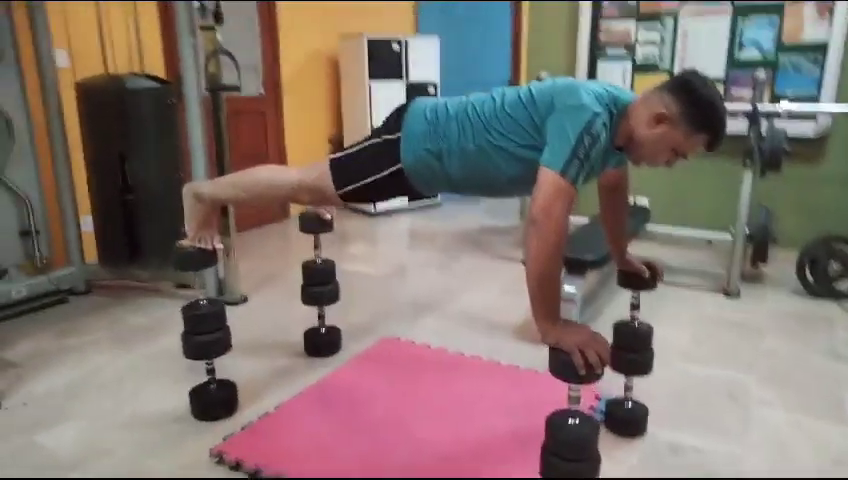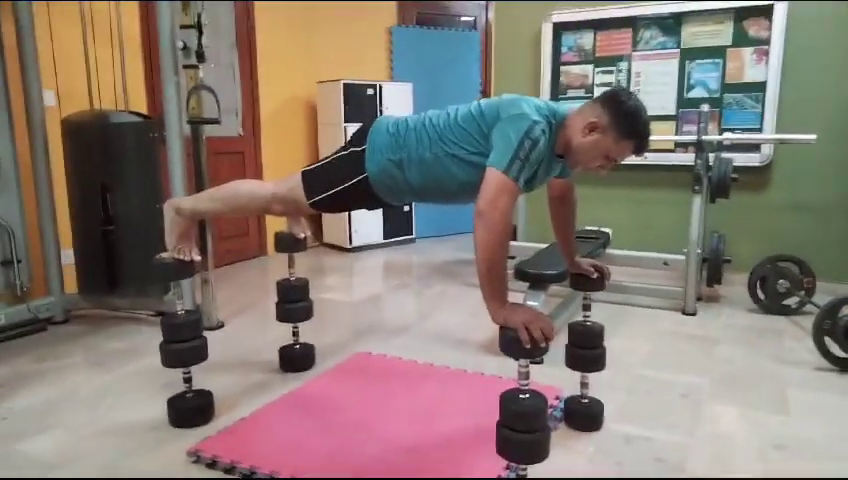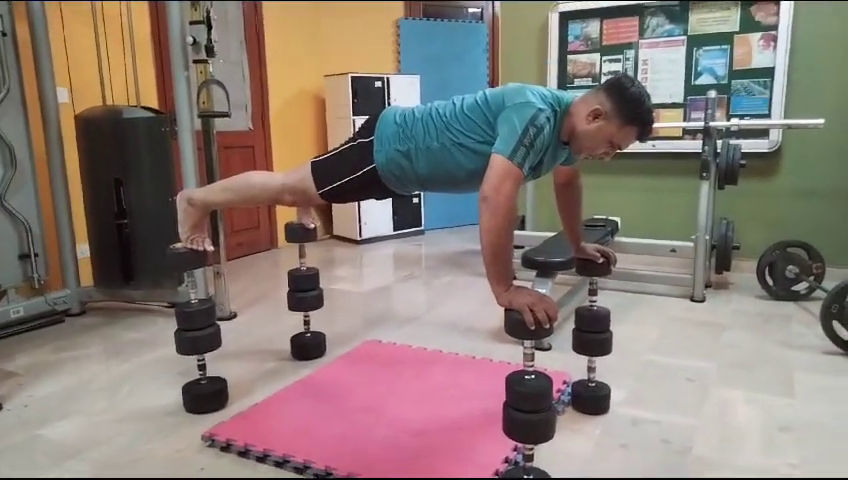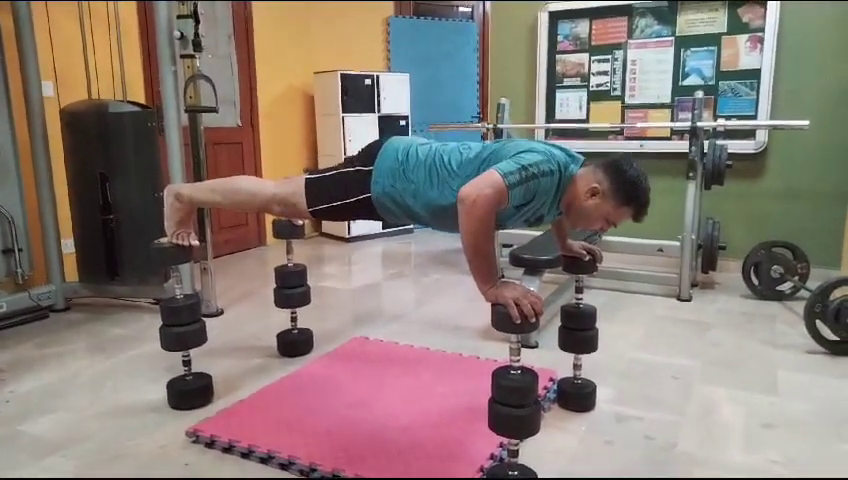
dt=1s
person 1, frame 1
left shoulder: (621, 116)
right shoulder: (588, 116)
left elbow: (612, 187)
right elbow: (545, 218)
left wrist: (621, 256)
right wrist: (550, 324)
left hip: (431, 149)
right hip: (419, 146)
right knee: (307, 185)
right ankle: (204, 192)
person 1, frame 2
left shoulder: (564, 135)
right shoulder: (531, 127)
left elbow: (561, 194)
right elbow: (491, 212)
left wrist: (572, 259)
right wrist: (500, 307)
left hip: (394, 167)
right hip: (381, 159)
right knee: (283, 194)
right ankle: (183, 208)
person 1, frame 3
left shoulder: (569, 124)
right shoulder: (536, 114)
left elbow: (566, 181)
right elbow: (495, 198)
left wrist: (577, 245)
right wrist: (505, 289)
left hip: (404, 156)
right hip: (390, 149)
right knee: (291, 187)
right ankle: (196, 199)
person 1, frame 4
left shoulder: (572, 169)
right shoulder: (544, 169)
right elbow: (474, 199)
left wrist: (564, 243)
right wrist: (492, 286)
left hip: (407, 165)
right hip: (387, 176)
right knee: (281, 199)
right ankle: (183, 196)
